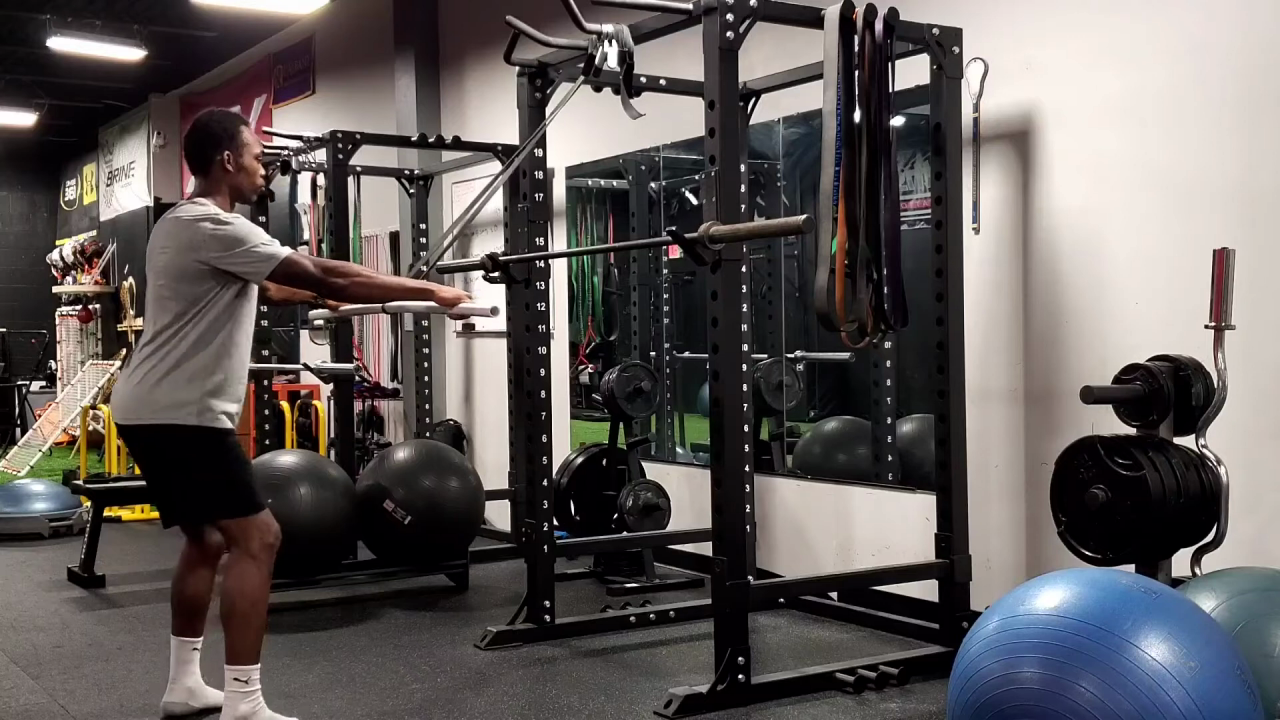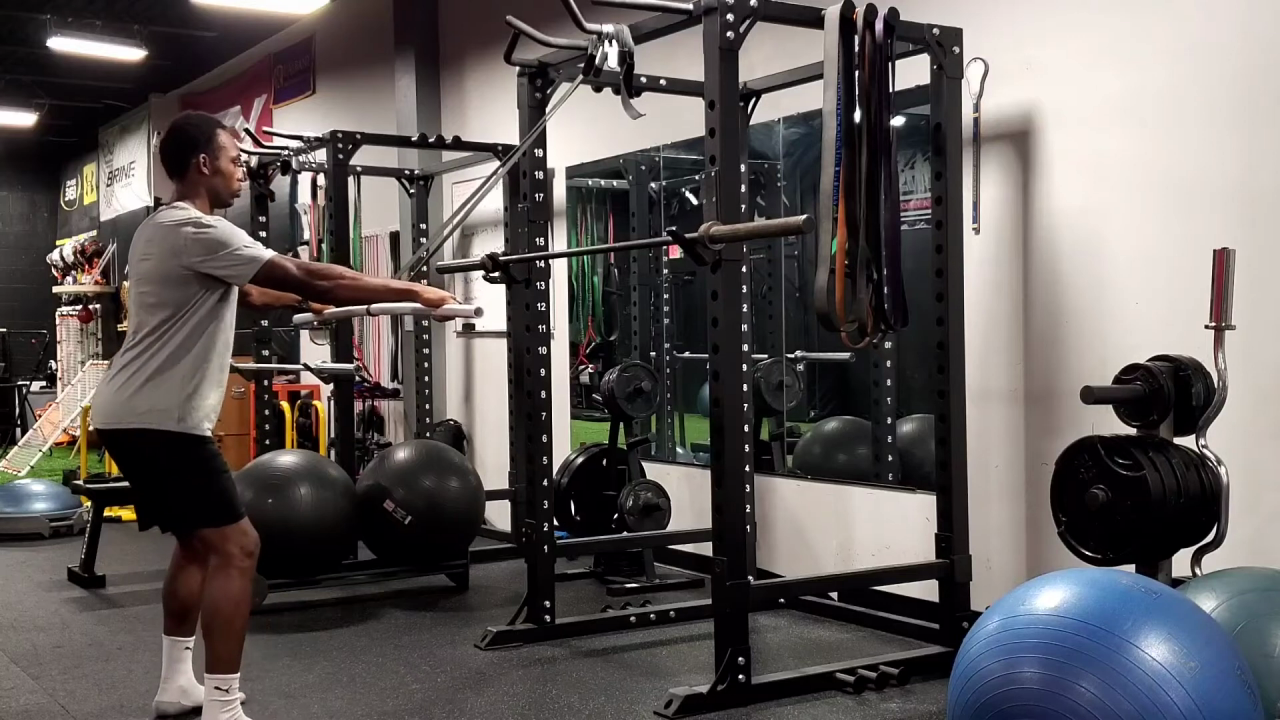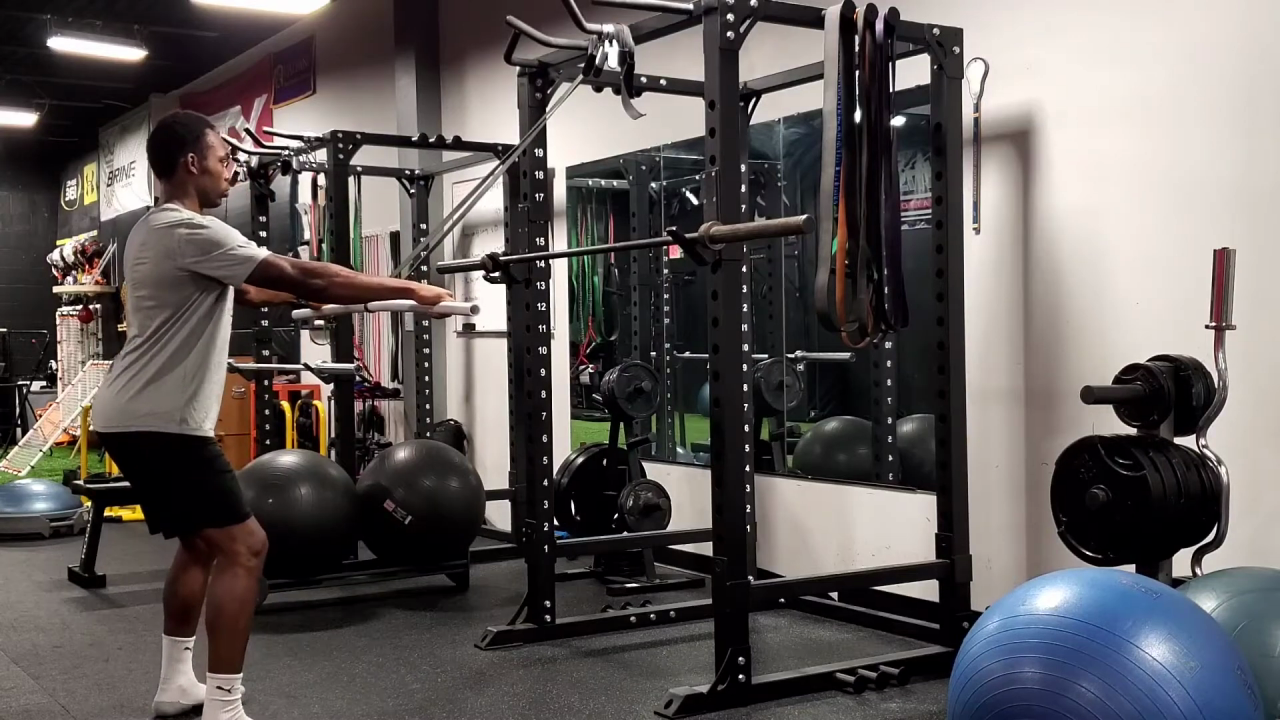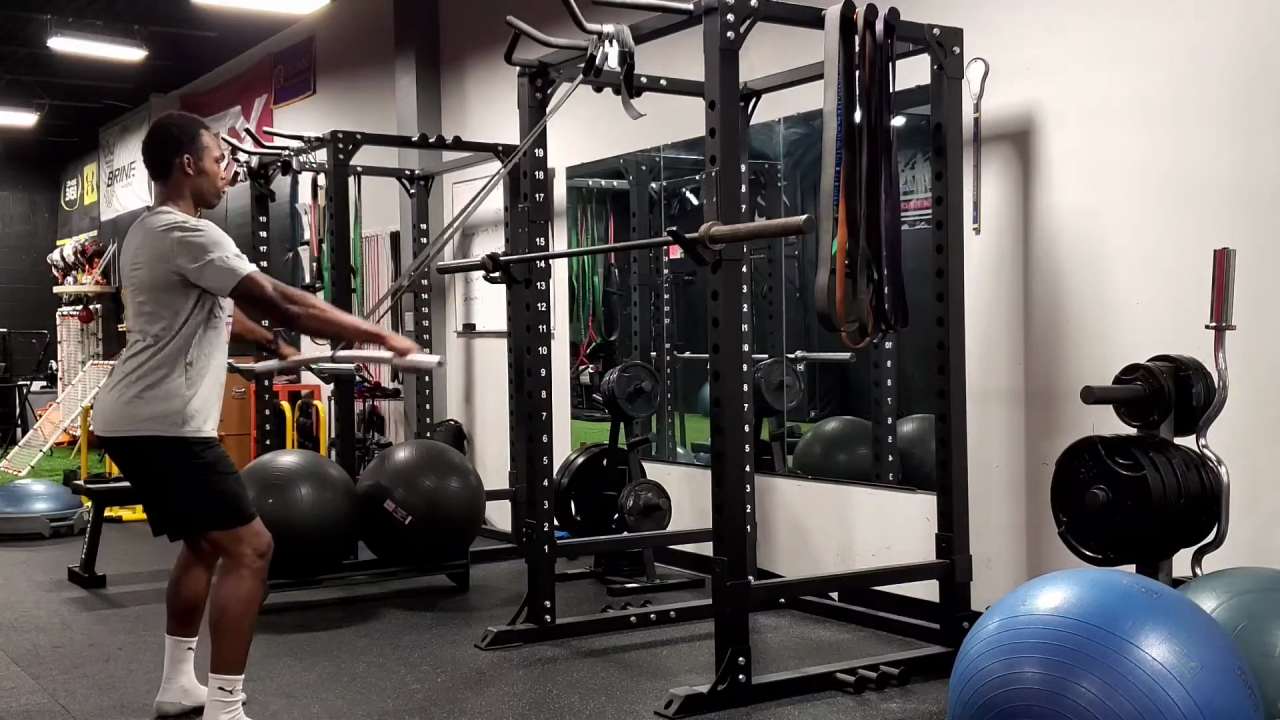
dt=0.7s
person 1, frame 1
left shoulder: (187, 225)
right shoulder: (214, 227)
left elbow: (263, 286)
right elbow: (327, 277)
left wrist: (321, 299)
right wrist: (431, 291)
left hip: (157, 409)
right hip: (178, 413)
left knee: (208, 539)
right knee: (255, 539)
person 1, frame 2
left shoulder: (167, 229)
right shoulder: (196, 231)
left elbow: (245, 291)
right elbow: (311, 278)
left wrist: (303, 304)
right wrist: (415, 292)
left hip: (135, 415)
right hip: (158, 419)
left knee: (199, 541)
right knee: (235, 548)
person 1, frame 3
left shoulder: (159, 229)
right shoulder: (189, 231)
left elbow: (242, 289)
right elbow: (305, 278)
left wrist: (302, 297)
right wrist: (409, 290)
left hip: (136, 416)
right hip: (159, 421)
left knee: (200, 542)
right knee: (242, 547)
person 1, frame 4
left shoulder: (148, 232)
right shoulder: (185, 235)
right elbow: (282, 301)
left wrist: (269, 340)
right wrist: (379, 335)
left hip: (133, 419)
right hip: (161, 424)
left knee: (204, 543)
right knee: (248, 547)
